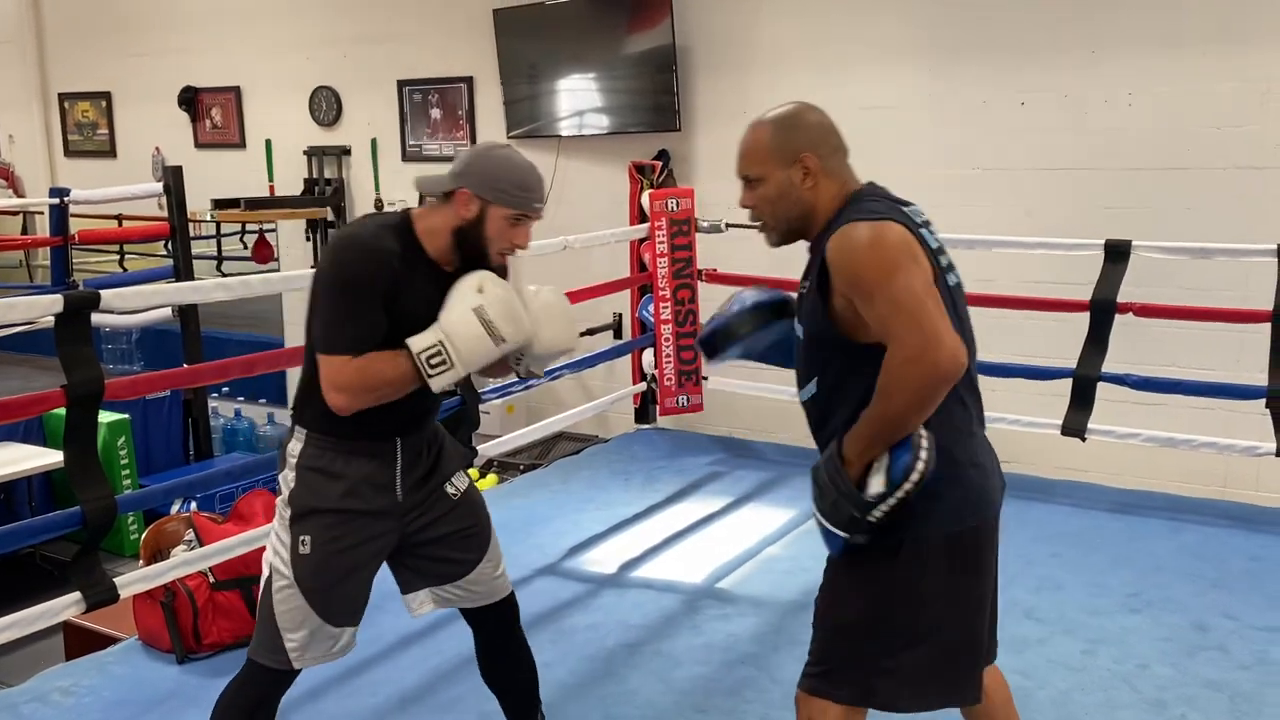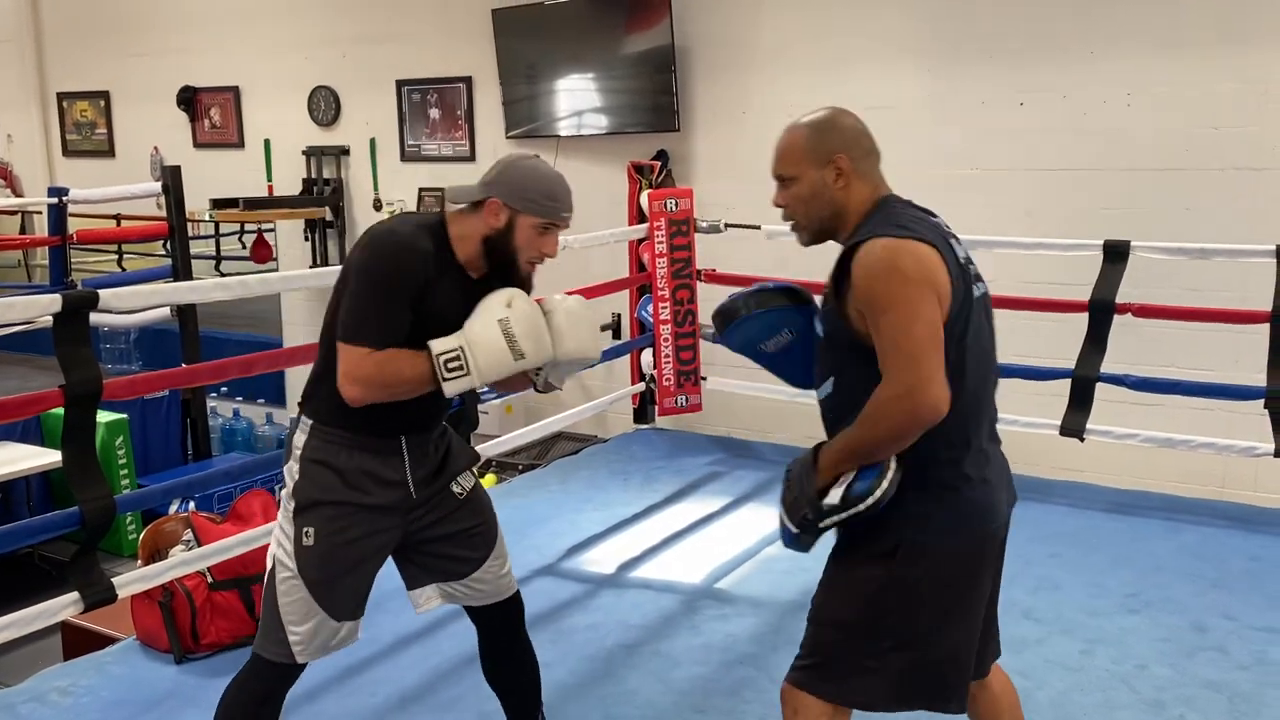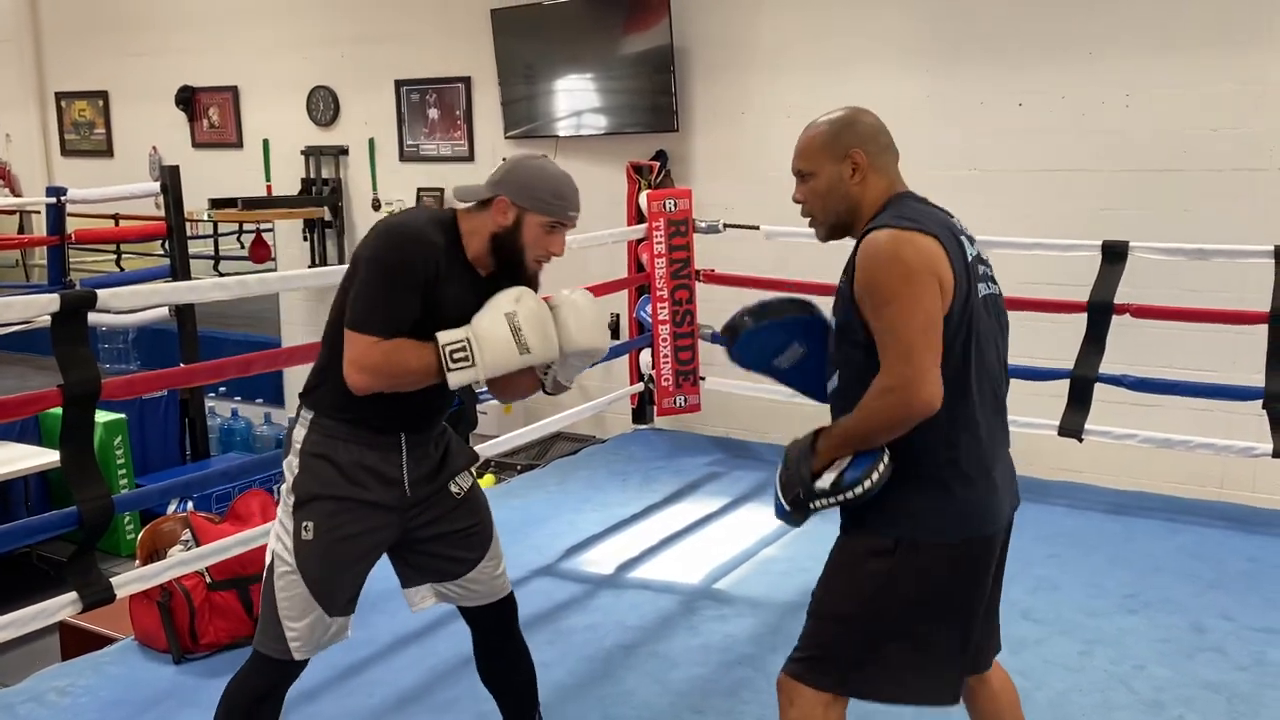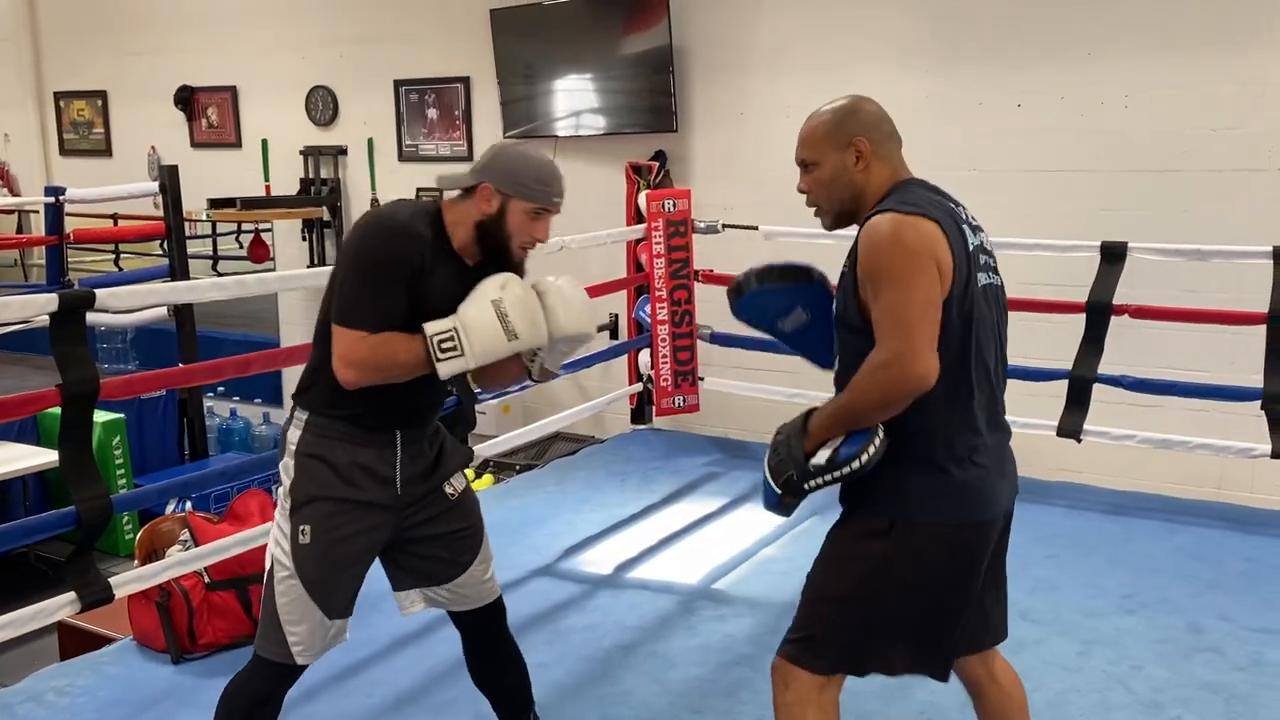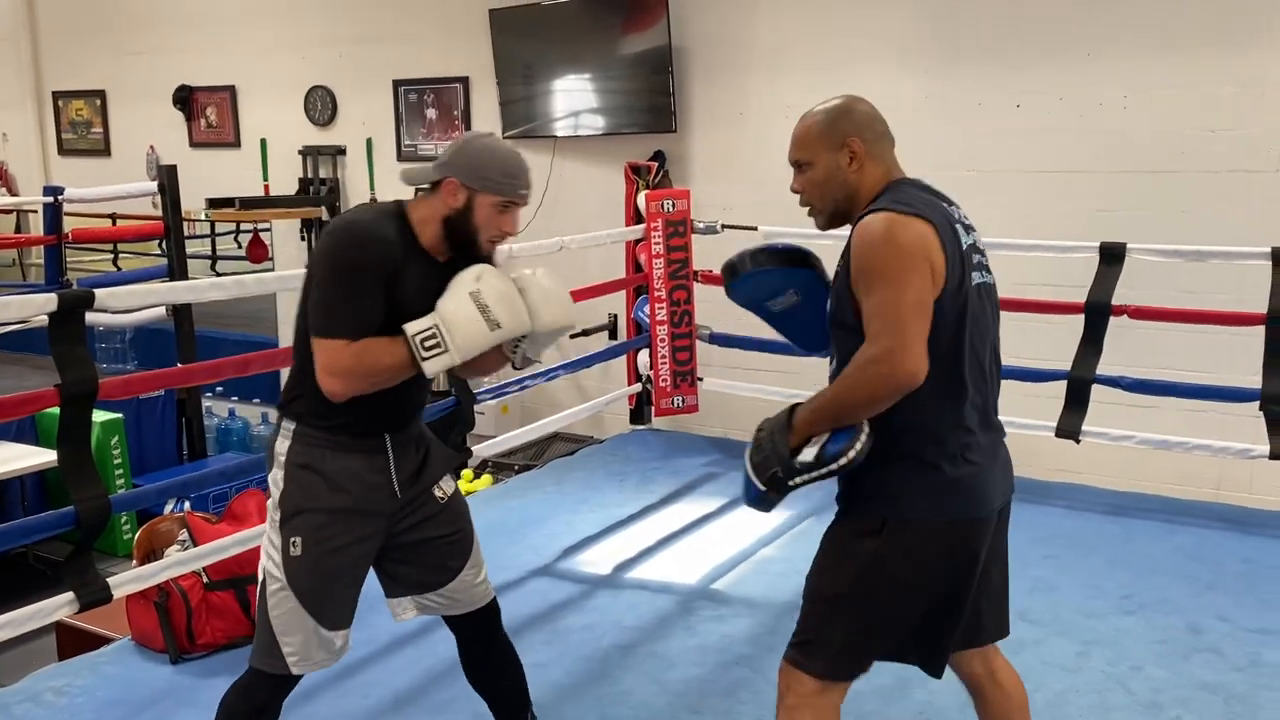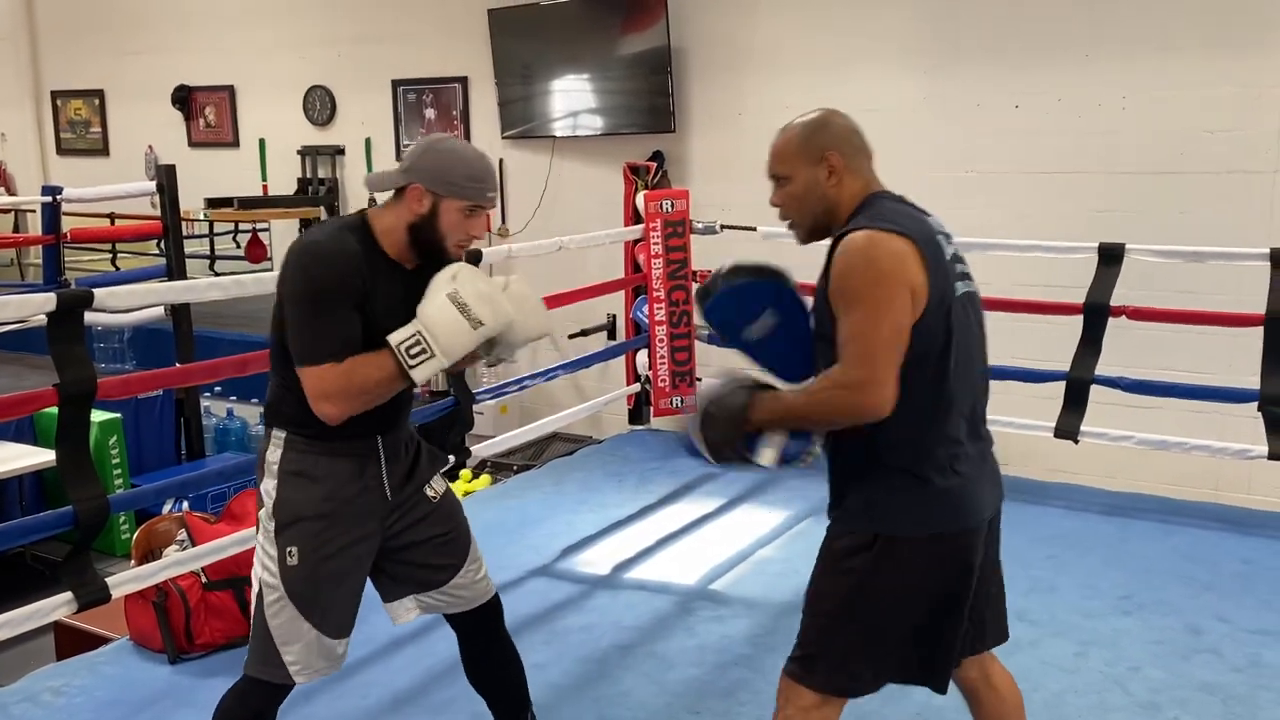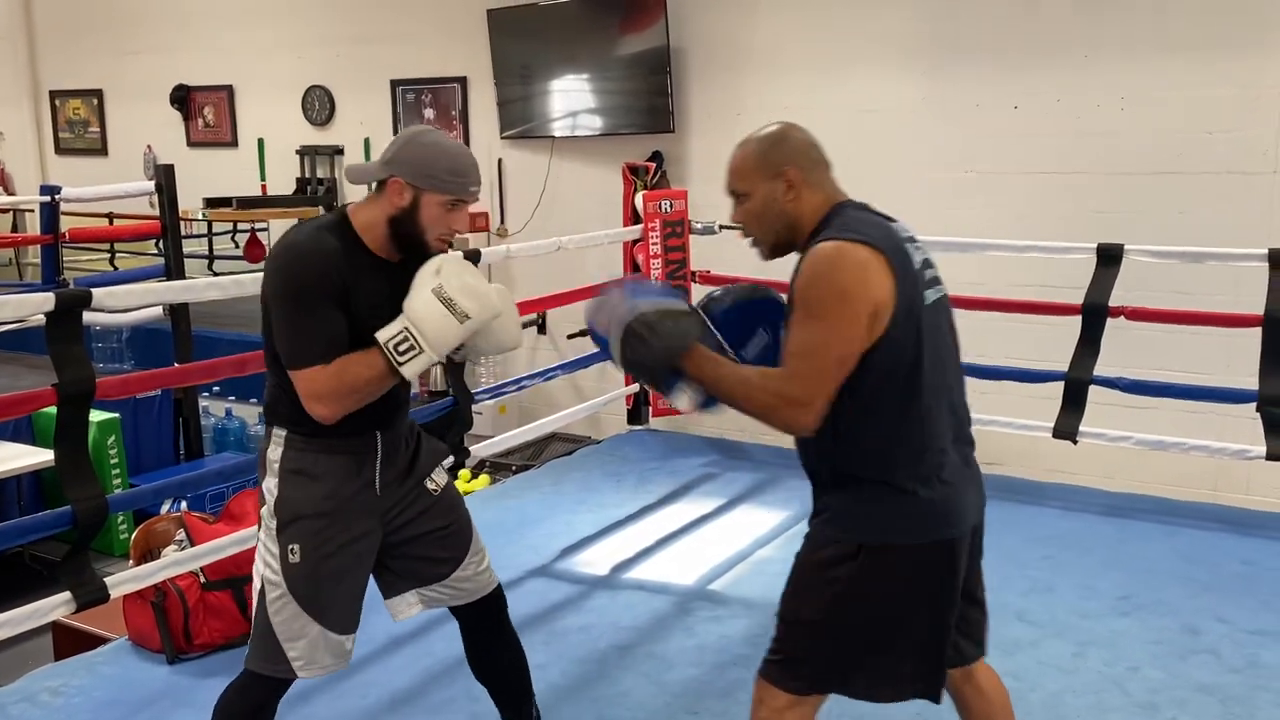
dt=0.1s
person 1, frame 1
left shoulder: (863, 240)
right shoulder: (882, 222)
left elbow: (936, 357)
left wrist: (855, 452)
left hip: (915, 509)
right hip: (956, 493)
right knee: (963, 659)
person 1, frame 2
left shoulder: (886, 254)
right shoulder: (916, 231)
left elbow: (919, 396)
left wrist: (826, 464)
left hip: (919, 518)
right hip: (969, 501)
right knee: (968, 661)
person 1, frame 3
left shoulder: (892, 247)
right shoulder: (938, 232)
left elbow: (912, 390)
left wrist: (821, 449)
right wrist: (820, 358)
left hip: (917, 516)
right hip: (976, 497)
right knee: (970, 660)
person 1, frame 4
left shoulder: (894, 231)
right shoulder: (943, 217)
left elbow: (908, 367)
left wrist: (813, 429)
right wrist: (827, 332)
left hip: (914, 501)
right hip: (976, 484)
right knee: (974, 649)
person 1, frame 5
left shoulder: (889, 230)
right shoulder: (934, 215)
left elbow: (898, 363)
left wrist: (800, 424)
right wrist: (816, 314)
left hip: (908, 496)
right hip: (971, 483)
right knee: (974, 648)
person 1, frame 6
left shoulder: (870, 248)
right shoulder: (914, 231)
left elbow: (865, 391)
left wrist: (756, 410)
left hip: (898, 512)
right hip: (962, 492)
right knee: (969, 656)
person 1, frame 7
left shoulder: (839, 260)
right shoulder: (876, 237)
left elbow: (797, 408)
left wrist: (688, 354)
left hip: (885, 519)
right hip: (949, 499)
right knee: (956, 656)
person 2, frame 1
left shoulder: (474, 264)
right shoulder: (366, 252)
left elbow: (483, 363)
right elbow: (342, 390)
left wrist: (528, 349)
right wrist: (448, 345)
left hip: (422, 457)
right hip: (335, 473)
left knee: (497, 611)
right knee: (275, 663)
person 2, frame 2
left shoulder: (495, 270)
right shoulder: (396, 250)
left elbow: (498, 376)
right elbow: (357, 381)
left wrist: (549, 362)
right wrist: (468, 352)
left hip: (428, 455)
right hip: (341, 465)
left knee: (502, 611)
right knee: (279, 659)
person 2, frame 3
left shoulder: (505, 270)
right shoulder: (407, 242)
left elbow: (503, 384)
right elbow: (363, 370)
left wrist: (558, 363)
right wrist: (474, 347)
left hip: (426, 452)
right hip: (340, 458)
left knee: (495, 612)
right knee: (280, 657)
person 2, frame 4
left shoulder: (492, 261)
right shoulder: (392, 234)
left elbow: (490, 375)
right elbow: (352, 365)
left wrist: (546, 348)
right wrist: (463, 337)
left hip: (420, 451)
right hip: (335, 458)
left knee: (485, 615)
right knee: (281, 657)
person 2, frame 5
left shoulder: (459, 254)
right shoulder: (357, 243)
left elbow: (467, 365)
right elbow: (338, 376)
left wrist: (523, 337)
right wrist: (443, 332)
left hip: (408, 457)
right hip: (322, 467)
left knee: (480, 617)
right knee: (279, 665)
person 2, frame 6
left shoulder: (432, 258)
right shoulder: (326, 256)
left elbow: (447, 356)
right elbow: (331, 399)
left wrist: (497, 336)
right wrist: (428, 338)
left hip: (397, 458)
right hip: (312, 473)
left knee: (481, 615)
right knee: (274, 670)
person 2, frame 7
left shoulder: (418, 250)
right shoulder: (308, 256)
right elbow: (324, 400)
left wrist: (474, 331)
right wrist: (418, 332)
left hip: (400, 454)
right hip: (316, 471)
left knee: (485, 606)
right knee: (274, 666)
